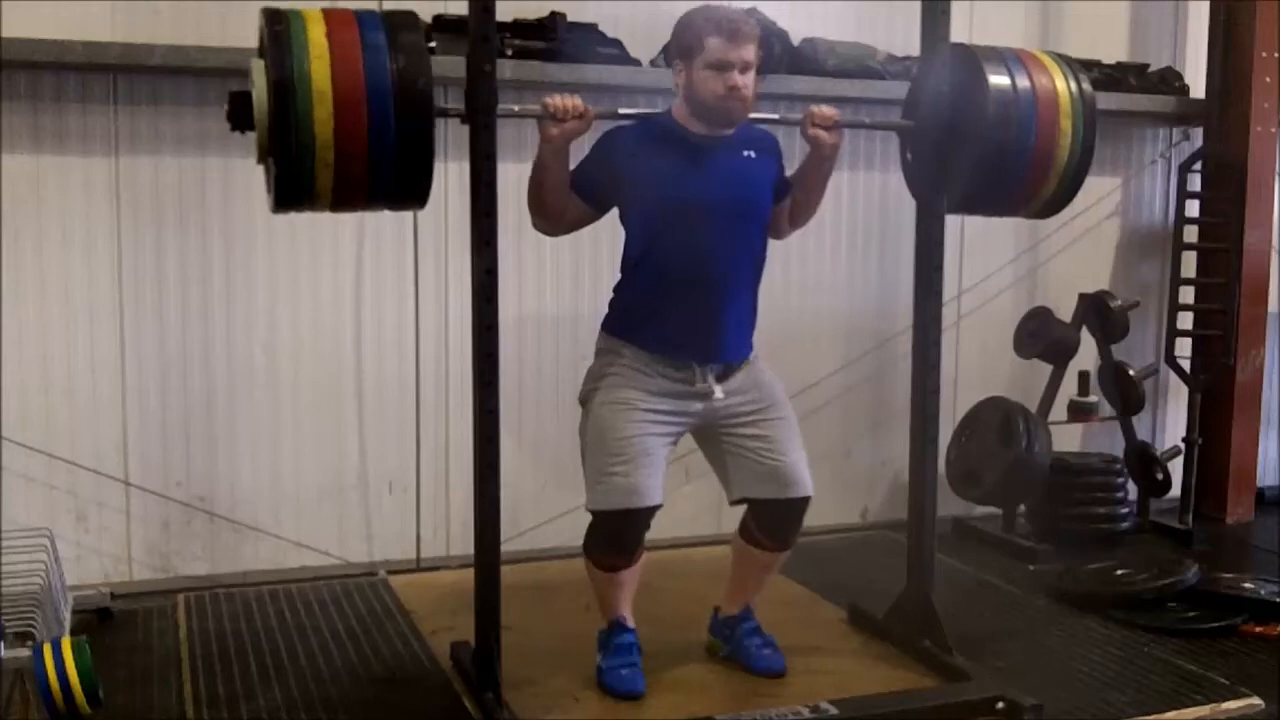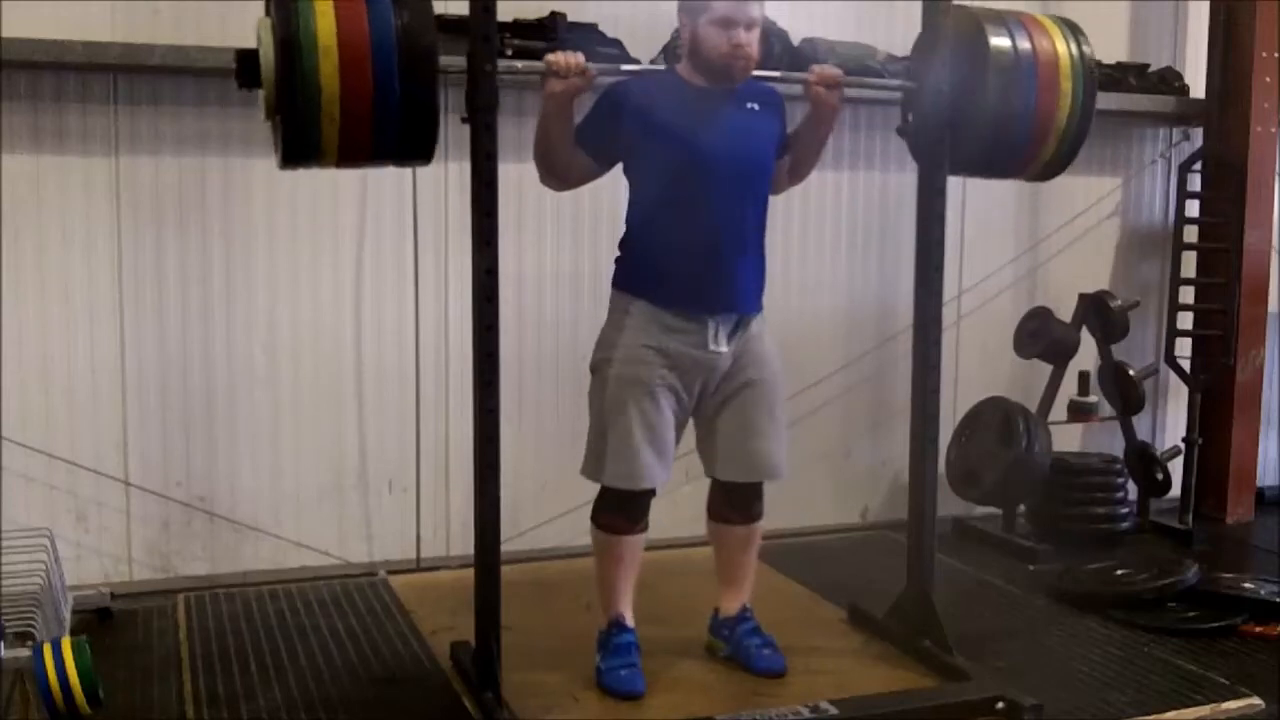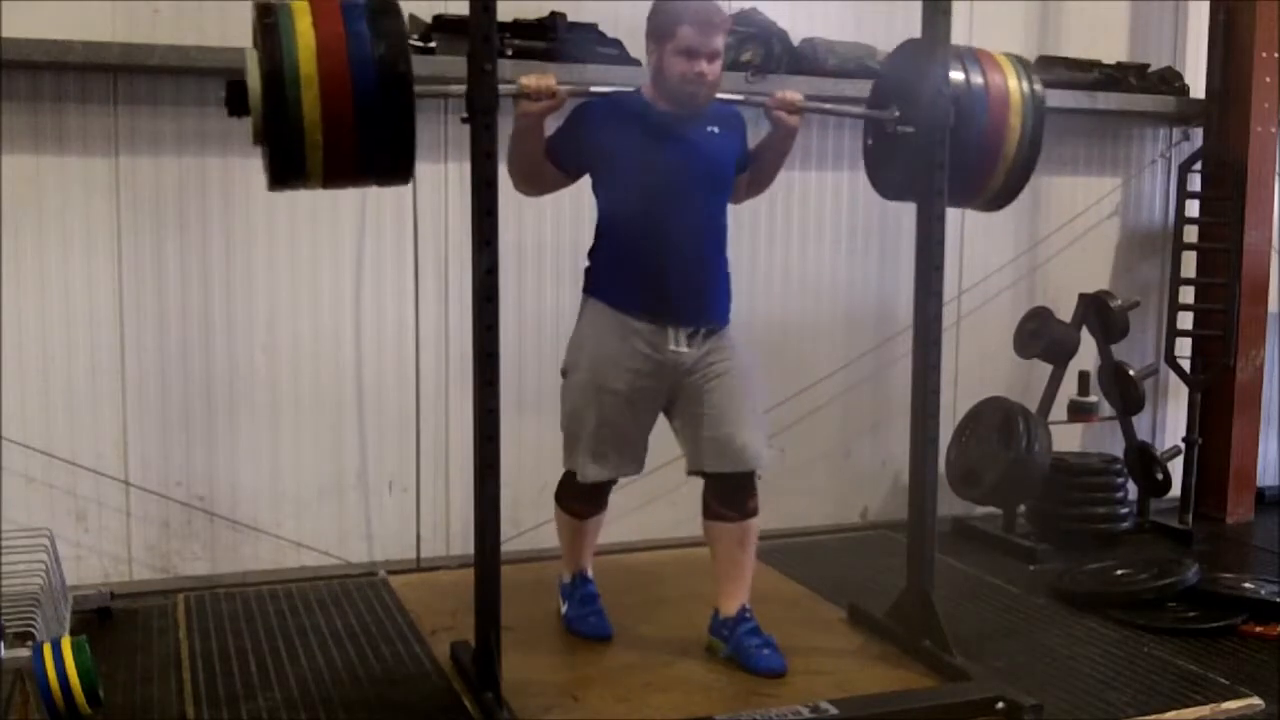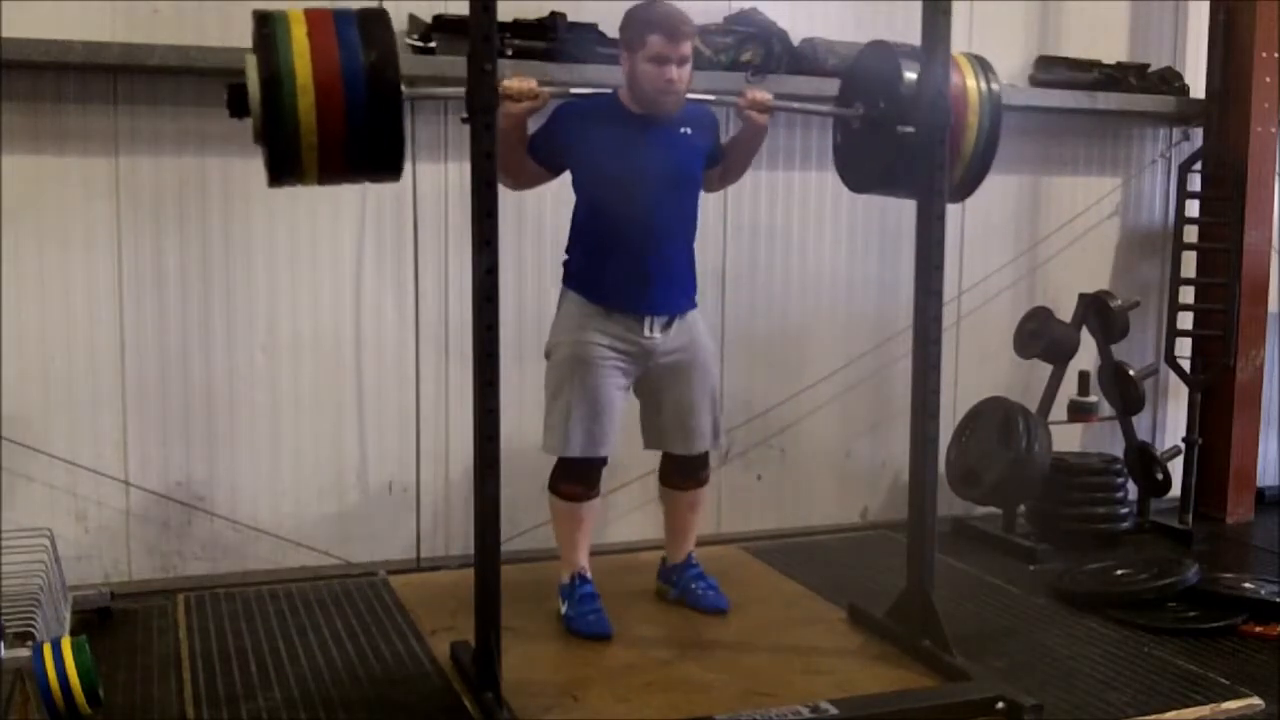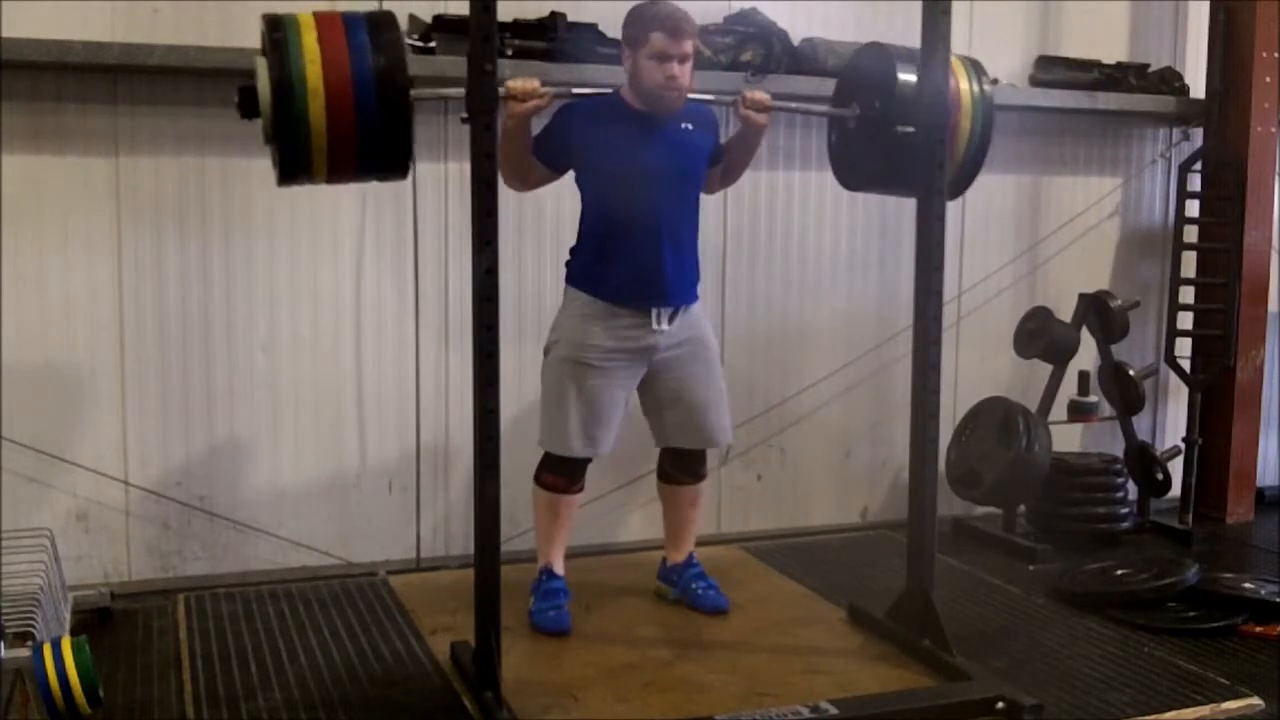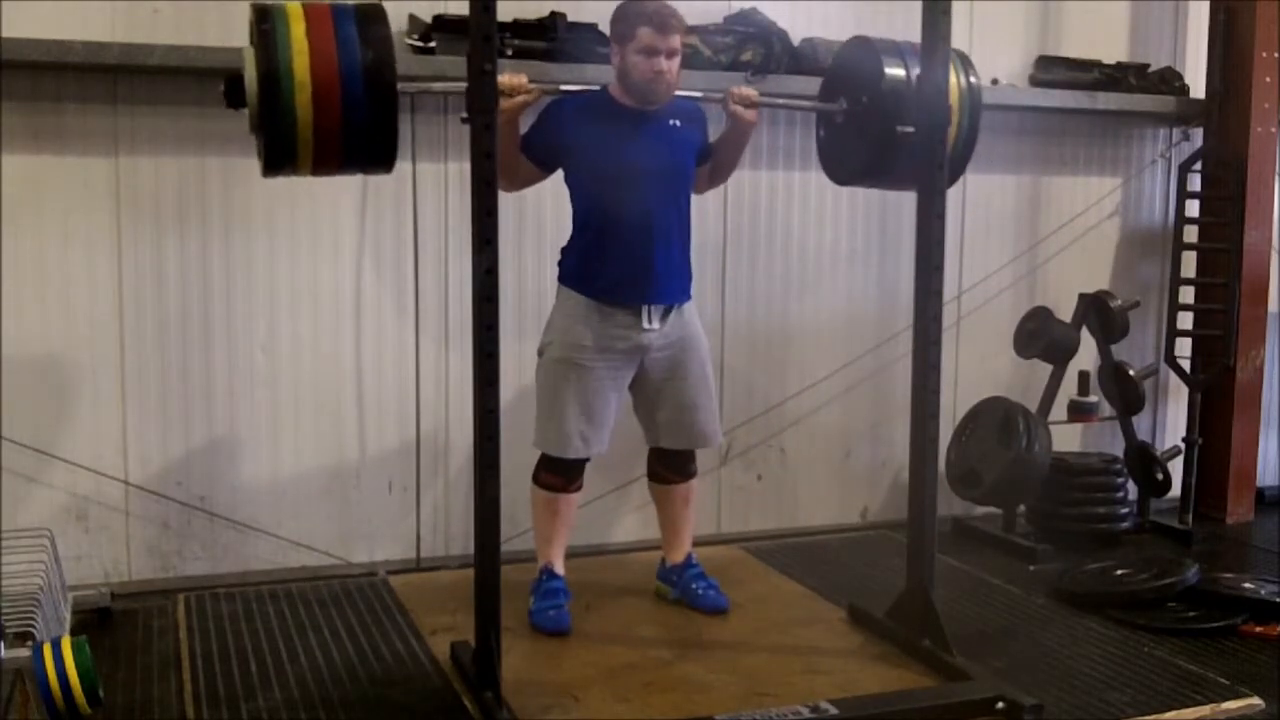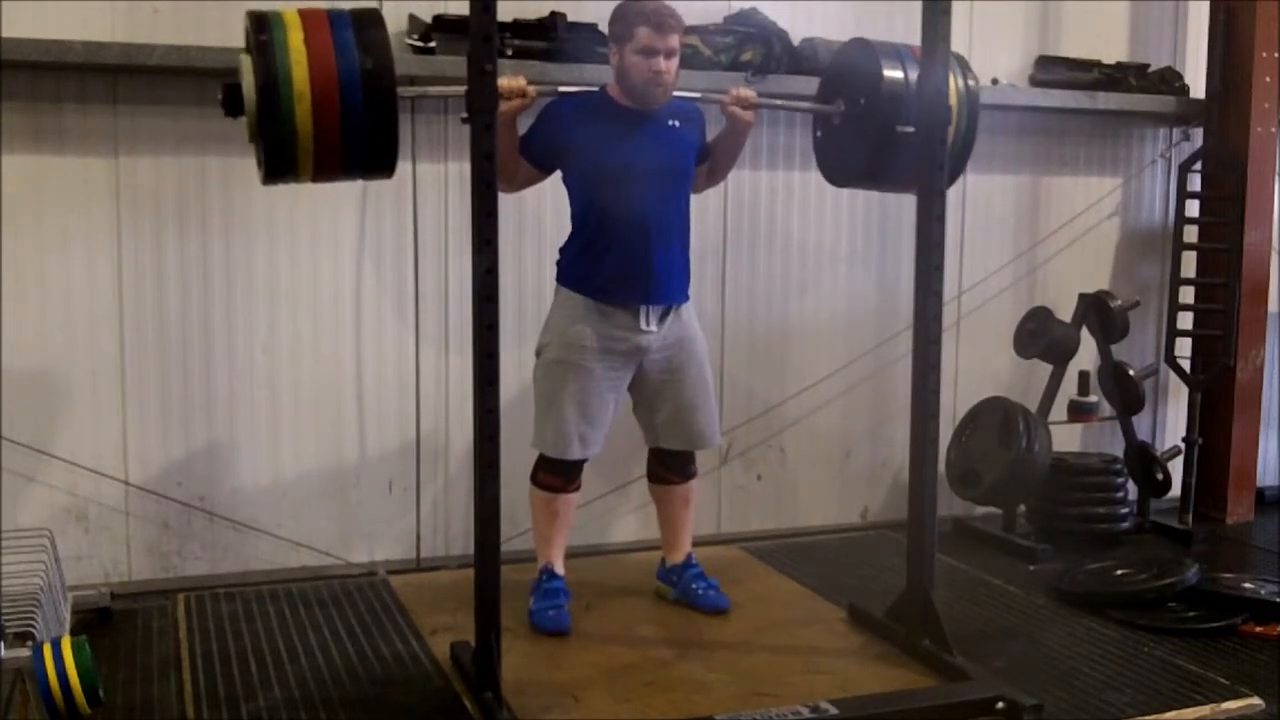
dt=0.7s
person 1, frame 1
left shoulder: (762, 149)
right shoulder: (631, 147)
left elbow: (782, 221)
right elbow: (552, 220)
left wrist: (821, 156)
right wrist: (553, 147)
left hip: (736, 368)
right hip: (638, 367)
left knee: (788, 500)
right knee: (624, 513)
left ankle: (733, 619)
right ankle: (618, 633)
person 1, frame 2
left shoulder: (764, 103)
right shoulder: (638, 98)
right elbow: (559, 173)
left wrist: (823, 112)
right wrist: (556, 101)
left hip: (741, 327)
right hip: (649, 323)
left knee: (744, 482)
right knee: (629, 485)
left ankle: (732, 618)
right ankle: (618, 632)
person 1, frame 3
left shoulder: (727, 124)
right shoulder: (603, 120)
right elbow: (533, 182)
left wrist: (783, 134)
right wrist: (529, 120)
left hip: (709, 331)
right hip: (619, 327)
left knee: (736, 475)
right knee: (591, 474)
left ankle: (733, 619)
right ankle: (576, 584)
person 1, frame 4
left shoulder: (699, 123)
right shoulder: (581, 119)
right elbow: (518, 176)
left wrist: (753, 130)
right wrist: (511, 121)
left hip: (680, 319)
right hip: (595, 318)
left knee: (690, 453)
right knee: (581, 455)
left ankle: (679, 565)
right ankle: (576, 582)
person 1, frame 5
left shoulder: (700, 122)
right shoulder: (585, 119)
right elbow: (520, 178)
left wrist: (752, 131)
right wrist: (515, 121)
left hip: (682, 316)
right hip: (598, 315)
left knee: (690, 446)
right knee: (567, 452)
left ankle: (679, 565)
right ankle: (550, 577)
person 1, frame 6
left shoulder: (688, 119)
right shoulder: (572, 116)
right elbow: (511, 178)
left wrist: (740, 129)
right wrist: (506, 118)
left hip: (674, 313)
right hip: (590, 314)
left knee: (678, 446)
right knee: (565, 451)
left ankle: (678, 565)
right ankle: (550, 577)
person 1, frame 7
left shoulder: (687, 120)
right shoulder: (571, 116)
right elbow: (509, 179)
left wrist: (738, 129)
right wrist: (504, 121)
left hip: (671, 313)
right hip: (589, 314)
left knee: (678, 446)
right knee: (563, 451)
left ankle: (678, 566)
right ankle: (550, 577)
